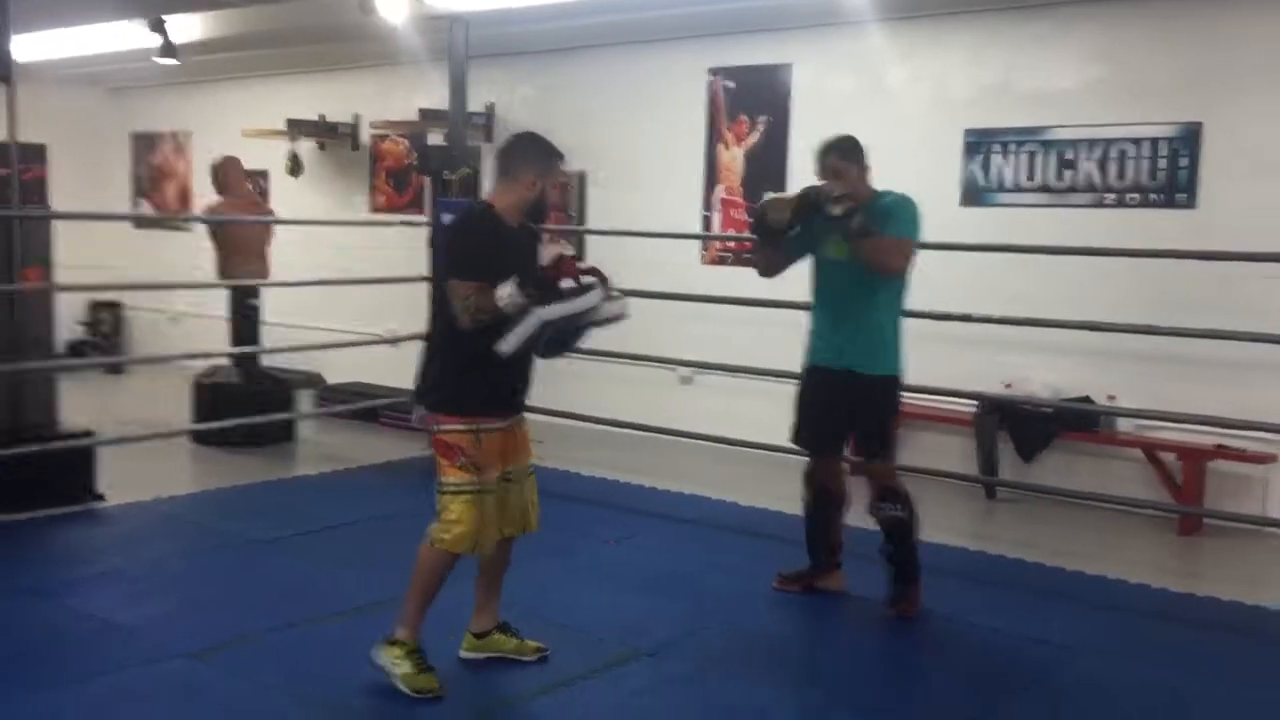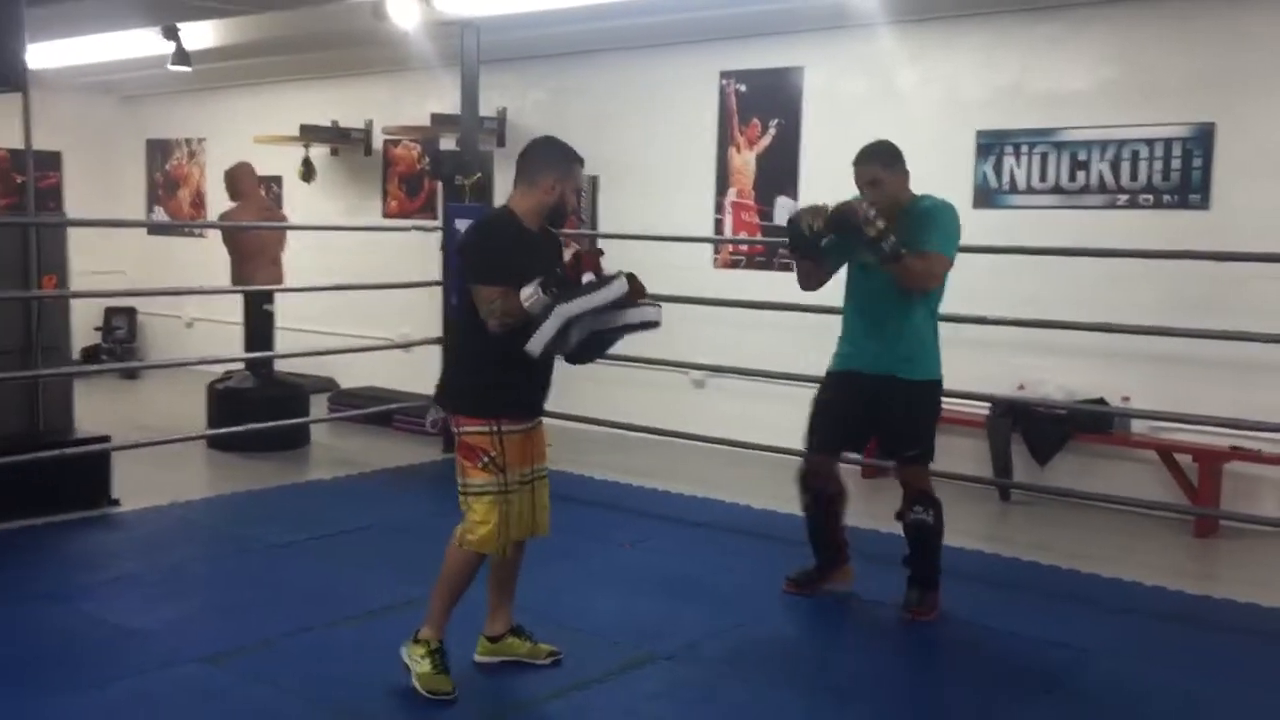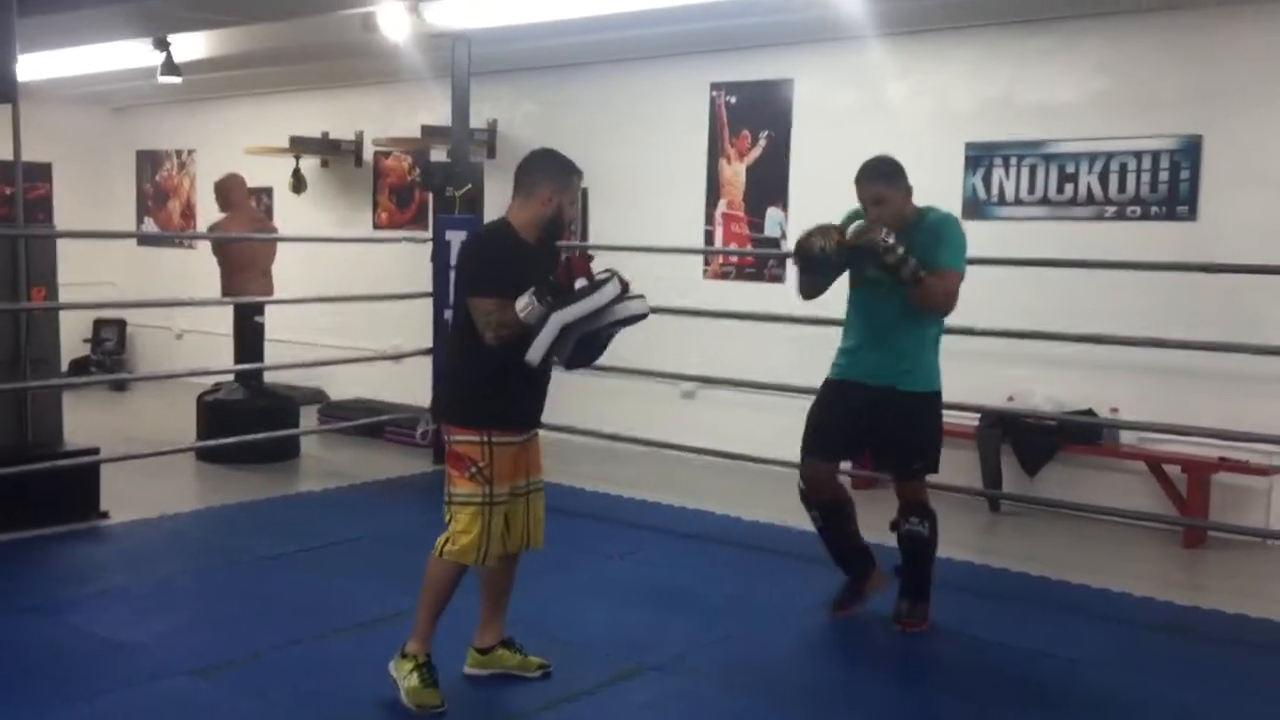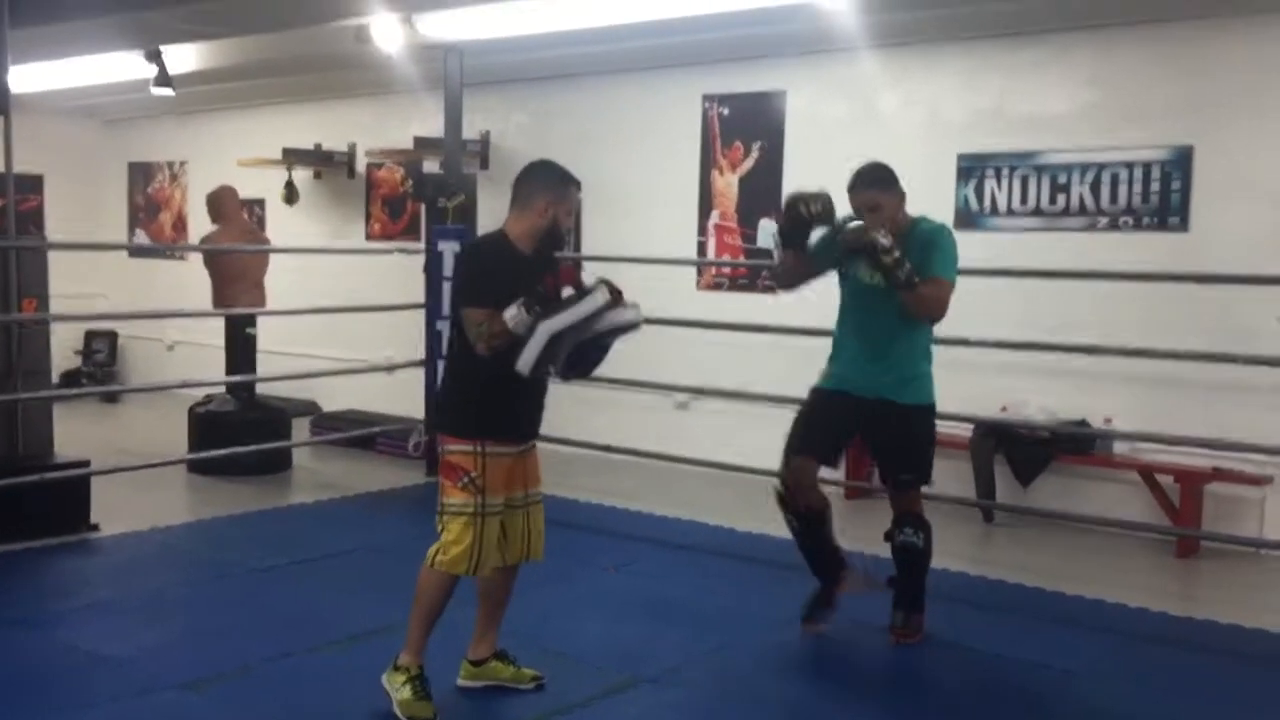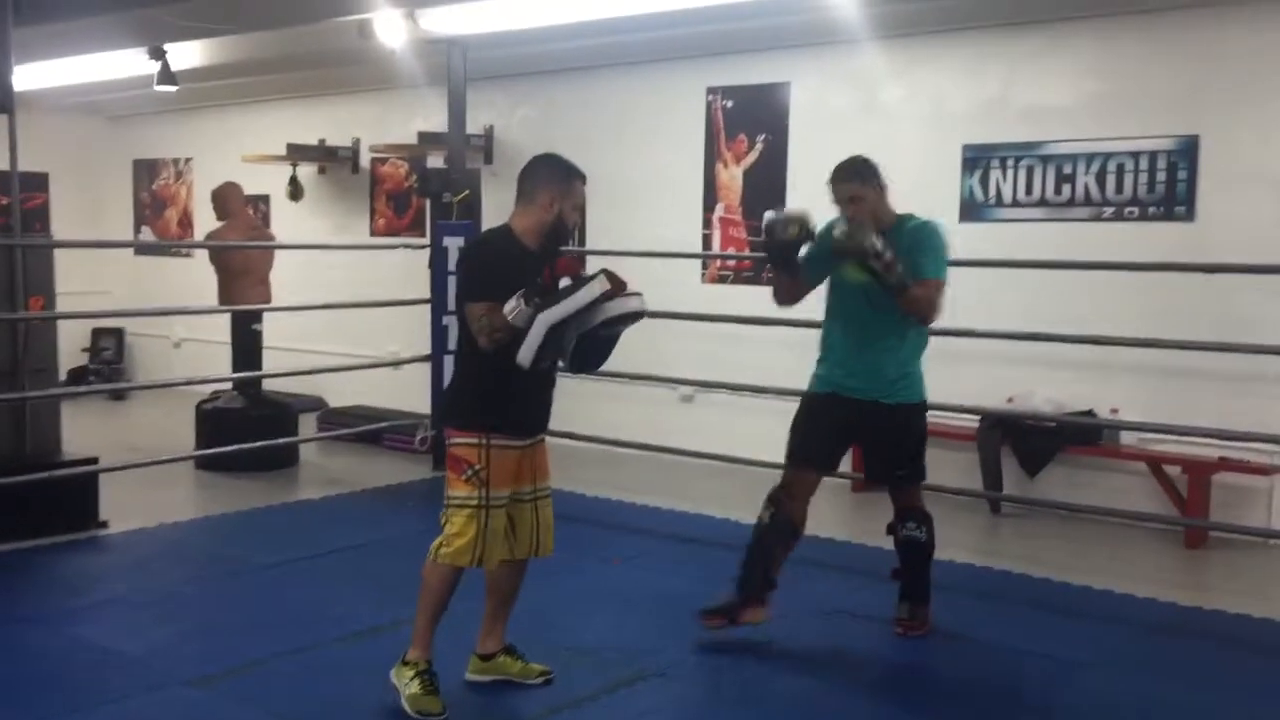
dt=0.2s
person 1, frame 1
left shoulder: (526, 237)
right shoulder: (467, 231)
right elbow: (469, 313)
right wrist: (529, 287)
left hip: (505, 401)
right hip: (462, 404)
left knee: (507, 519)
right knee: (461, 524)
left ankle: (484, 629)
right ankle: (401, 641)
person 1, frame 2
left shoulder: (547, 241)
right shoulder: (487, 235)
right elbow: (499, 317)
left hip: (524, 405)
right hip: (482, 406)
left knee: (519, 523)
right knee: (482, 526)
left ankle: (498, 633)
right ankle: (426, 640)
person 1, frame 3
left shoulder: (545, 254)
right shoulder: (486, 248)
right elbow: (493, 330)
right wrist: (548, 295)
left hip: (520, 417)
right hip: (475, 419)
left knee: (512, 534)
right knee: (464, 536)
left ankle: (488, 644)
right ankle: (414, 654)
person 1, frame 4
left shoulder: (544, 265)
right shoulder: (481, 258)
right elbow: (485, 339)
right wrist: (539, 303)
left hip: (520, 430)
right hip: (472, 430)
left knee: (511, 546)
right knee: (456, 548)
left ankle: (482, 657)
right ankle: (406, 666)
person 1, frame 5
left shoulder: (551, 260)
right shoulder: (485, 253)
right elbow: (487, 334)
right wrist: (541, 295)
left hip: (528, 425)
right hip: (478, 425)
left knee: (519, 541)
right knee: (461, 541)
left ankle: (490, 651)
right ankle: (414, 662)
person 2, frame 1
left shoulder: (896, 209)
right shoulder: (818, 215)
left elbow: (891, 261)
right elbow: (767, 267)
left wrist: (847, 217)
right wrist: (770, 227)
left hip: (873, 367)
right hip: (823, 361)
left knee: (878, 470)
right knee: (821, 464)
left ankle: (906, 579)
right ankle: (824, 566)
person 2, frame 2
left shoulder: (937, 215)
right shoulder: (851, 215)
left elbow: (927, 281)
right elbow: (811, 280)
left wrist: (878, 234)
right wrist: (805, 242)
left hip: (911, 372)
right hip: (852, 364)
left knee: (912, 476)
right knee: (816, 462)
left ankle: (923, 585)
right ankle: (830, 563)
person 2, frame 3
left shoulder: (941, 228)
right shoulder: (857, 229)
left elbow: (943, 301)
right elbow: (810, 290)
left wrist: (895, 256)
right wrist: (812, 259)
left hip: (911, 384)
right hip: (849, 375)
left knee: (910, 489)
right knee: (815, 475)
left ankle: (915, 595)
right ankle: (862, 571)
person 2, frame 4
left shoulder: (933, 238)
right shoulder: (848, 233)
left elbow: (931, 308)
right elbow: (787, 278)
left wrist: (888, 256)
right wrist: (796, 233)
left hip: (904, 395)
right hip: (842, 383)
left knee: (905, 501)
right knee: (796, 473)
left ankle: (908, 607)
right ankle: (832, 575)
person 2, frame 5
left shoulder: (922, 237)
right shoulder: (834, 236)
left elbow: (927, 309)
right elbow: (788, 294)
left wrist: (880, 257)
right wrist: (780, 253)
left hip: (895, 395)
right hip: (833, 386)
left knee: (906, 498)
right knee: (795, 486)
left ankle: (915, 600)
right ankle: (751, 599)
person 3, frame 1
left shoulder: (218, 213)
right shoulder: (262, 209)
left hip: (239, 281)
right hip: (256, 278)
left knee: (243, 343)
right ankle: (249, 376)
person 3, frame 2
left shoulder: (231, 219)
right shoulder: (277, 215)
left elbow: (238, 253)
left hip: (253, 288)
right hip: (271, 284)
left knee: (257, 350)
person 3, frame 3
left shoulder: (221, 230)
right shoulder: (268, 226)
left elbow: (226, 263)
right elbow: (264, 264)
left hip: (242, 301)
right hip: (262, 297)
left knee: (246, 362)
person 3, frame 4
left shoulder: (212, 242)
right shoulder: (260, 238)
left elbow: (220, 276)
right elbow: (256, 277)
left hip: (235, 313)
right hip: (255, 309)
left knee: (238, 373)
person 3, frame 5
left shoulder: (218, 238)
right shoulder: (265, 234)
left elbow: (226, 270)
left hip: (240, 308)
right hip: (260, 304)
left knee: (244, 369)
person 4, frame 1
left shoulder: (741, 147)
right shoulder: (725, 140)
left elbow: (755, 137)
right elbow: (719, 113)
left wrist: (760, 126)
right wrist: (717, 89)
left hip: (738, 198)
right hip: (724, 195)
left knee: (740, 244)
right knee: (716, 239)
person 4, frame 2
left shoulder: (753, 150)
right shoulder: (736, 144)
left elbow: (766, 140)
right elbow: (732, 117)
left wrist: (773, 129)
right wrist: (730, 92)
left hip: (749, 201)
right hip: (735, 198)
left knee: (753, 248)
person 4, frame 3
left shoulder: (744, 162)
right shoulder: (727, 155)
left elbow: (757, 151)
right elbow: (723, 128)
left wrist: (763, 141)
right wrist: (720, 104)
left hip: (740, 213)
right hip: (726, 210)
left knee: (742, 259)
right knee: (719, 256)
person 4, frame 4
left shoulder: (736, 173)
right shoulder: (719, 167)
left elbow: (748, 163)
right elbow: (715, 139)
left wrist: (755, 152)
right wrist: (713, 115)
left hip: (732, 224)
right hip: (718, 221)
left knee: (735, 270)
right knee: (712, 264)
person 4, frame 5
left shoulder: (740, 167)
right shoulder: (724, 160)
left elbow: (752, 156)
right elbow: (719, 133)
left wrist: (759, 145)
right wrist: (717, 108)
left hip: (736, 217)
right hip: (723, 214)
left knee: (740, 264)
right knee: (717, 261)
